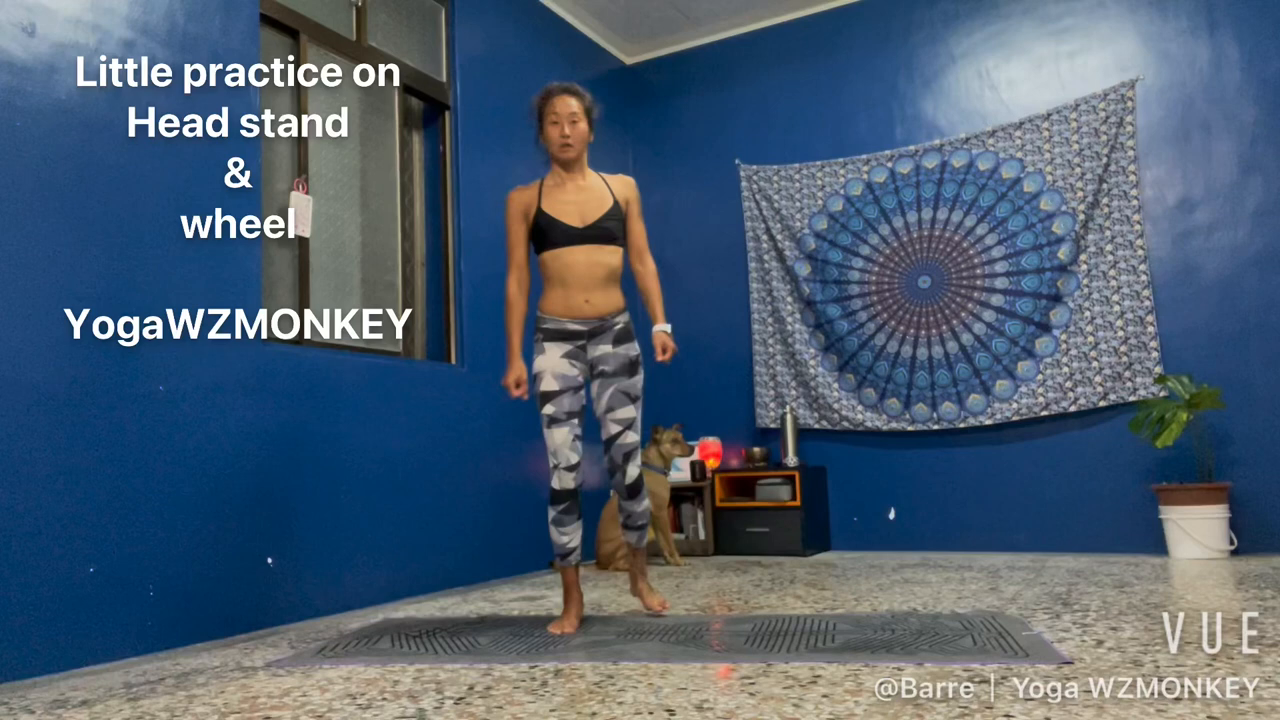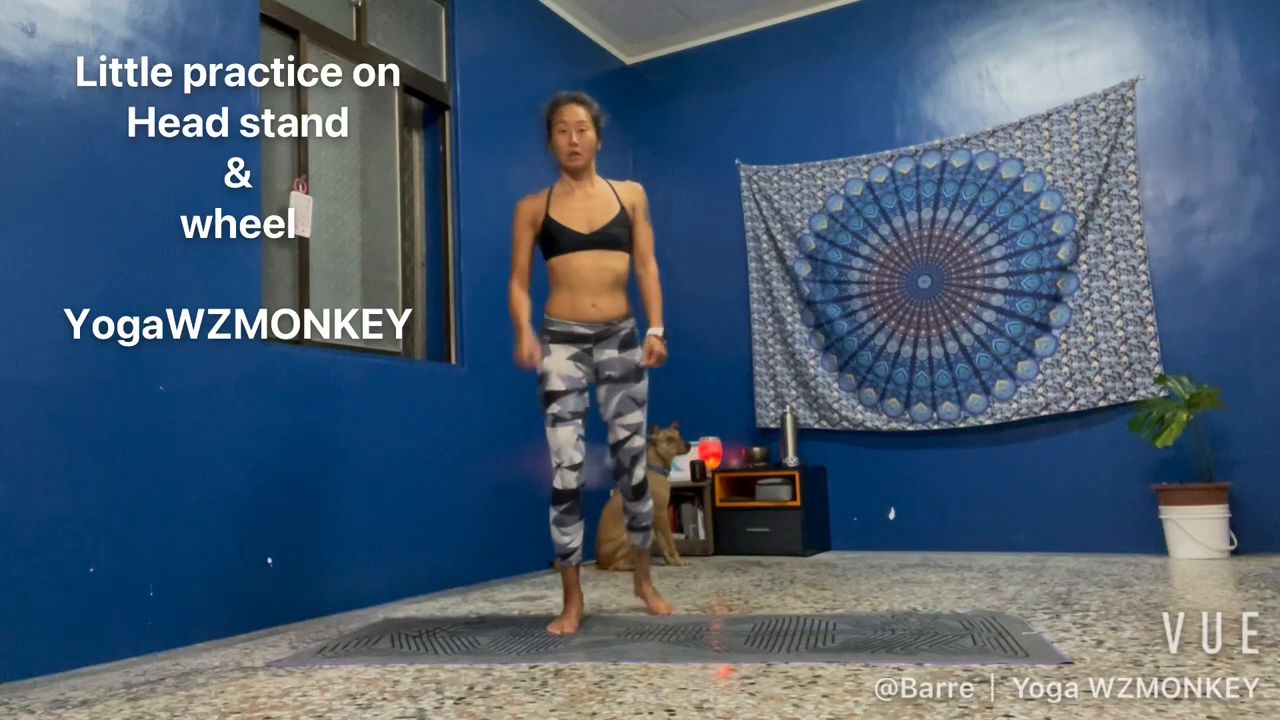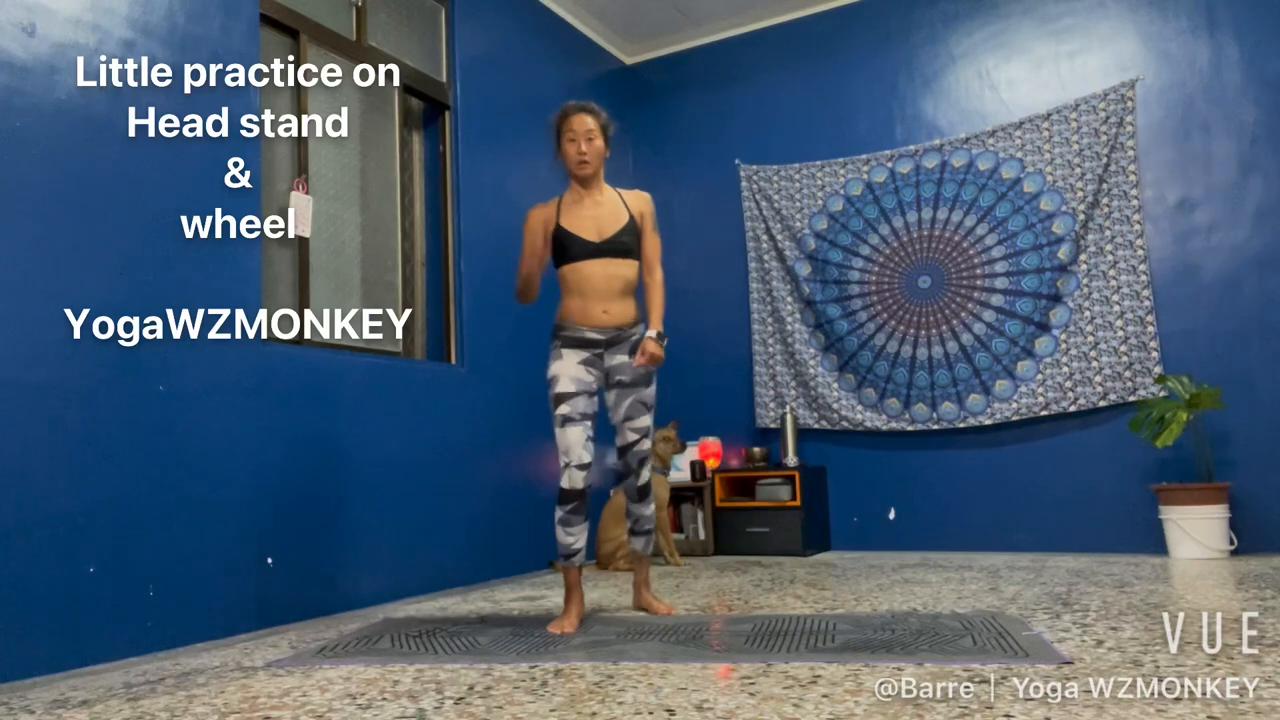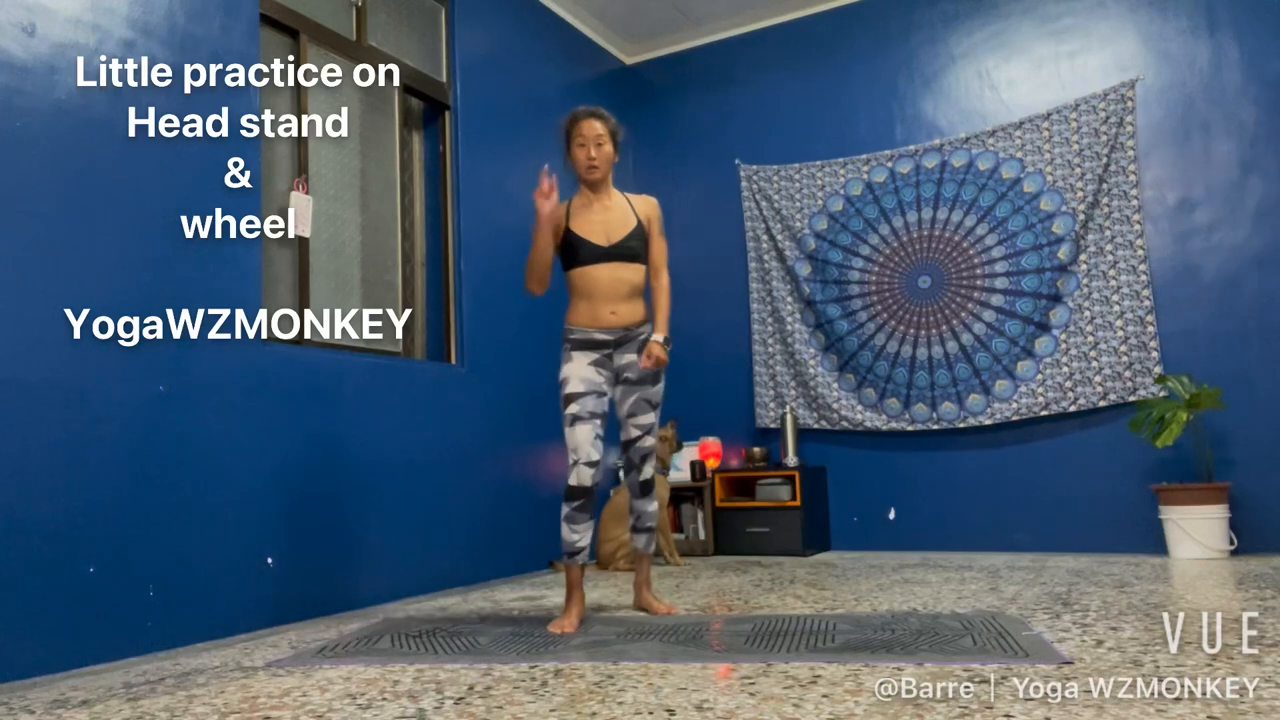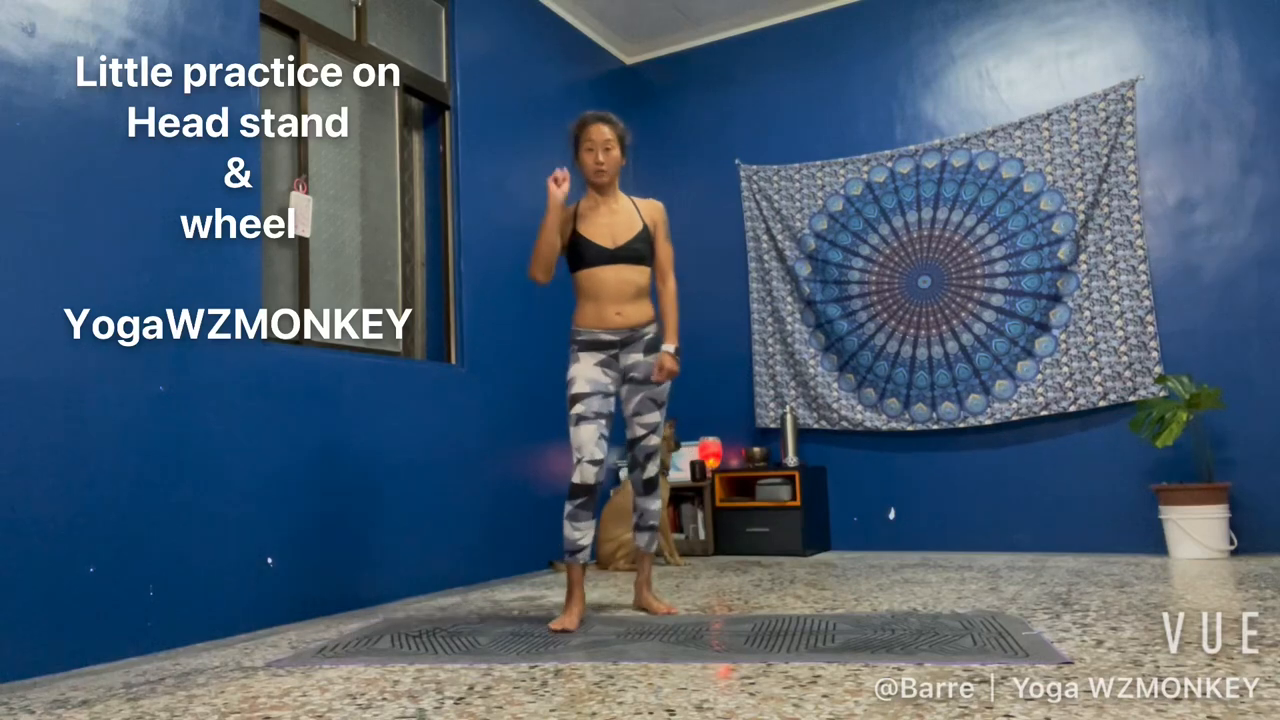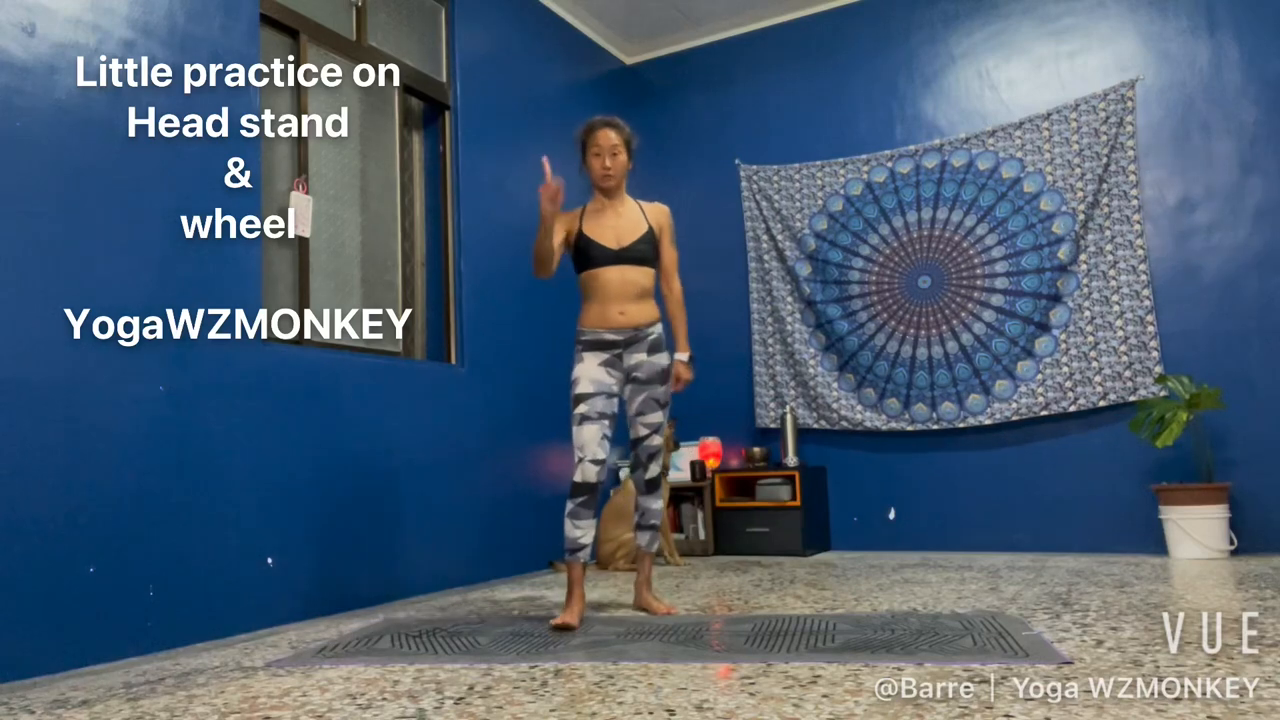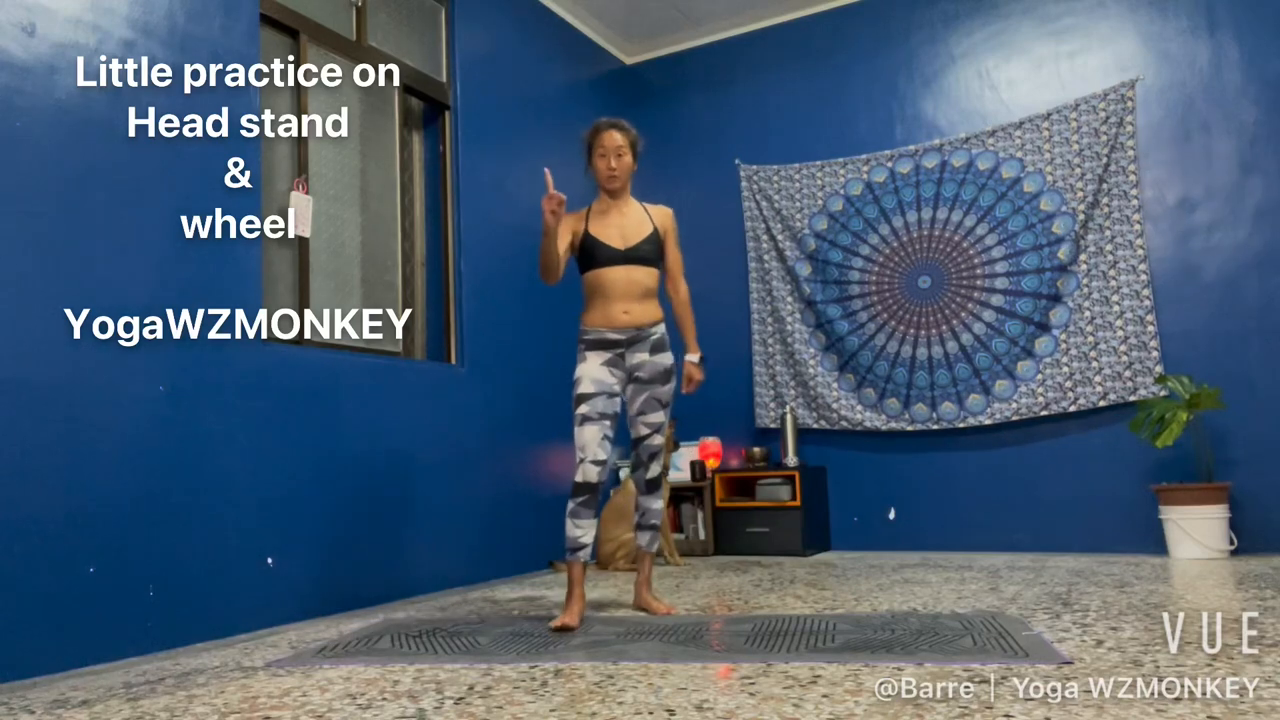
dt=0.1s
person 1, frame 1
left shoulder: (622, 188)
right shoulder: (524, 200)
left elbow: (642, 260)
right elbow: (516, 279)
left wrist: (661, 323)
right wrist: (515, 356)
left hip: (617, 334)
right hip: (556, 339)
left knee: (626, 459)
right knee: (564, 470)
left ankle: (639, 573)
right ankle: (572, 600)
person 1, frame 2
left shoulder: (630, 194)
right shoulder: (533, 207)
left elbow: (646, 266)
right elbow: (519, 282)
left wrist: (656, 328)
right wrist: (524, 336)
left hip: (621, 338)
right hip: (562, 342)
left knee: (632, 462)
right knee: (567, 470)
left ankle: (643, 577)
right ankle: (572, 600)
person 1, frame 3
left shoulder: (638, 203)
right shoulder: (544, 216)
left elbow: (654, 274)
right elbow: (527, 291)
left wrist: (654, 332)
right wrist: (527, 283)
left hip: (631, 345)
right hip: (573, 348)
left knee: (639, 470)
right knee: (574, 471)
left ankle: (643, 586)
right ankle: (573, 600)
person 1, frame 4
left shoulder: (645, 208)
right shoulder: (556, 217)
left elbow: (660, 278)
right elbow: (536, 287)
left wrist: (660, 336)
right wrist: (544, 222)
left hip: (637, 345)
right hip: (584, 349)
left knee: (642, 467)
right knee: (582, 470)
left ankle: (643, 586)
right ankle: (574, 599)
person 1, frame 5
left shoulder: (651, 212)
right shoulder: (565, 218)
left elbow: (667, 282)
right elbow: (539, 277)
left wrist: (669, 345)
right wrist: (552, 213)
left hip: (644, 346)
right hip: (590, 349)
left knee: (646, 466)
right knee: (586, 468)
left ankle: (643, 586)
right ankle: (575, 598)
person 1, frame 6
left shoulder: (657, 215)
right shoulder: (570, 220)
left elbow: (673, 285)
right elbow: (542, 271)
left wrist: (681, 351)
right wrist: (547, 217)
left hip: (649, 346)
right hip: (594, 350)
left knee: (649, 466)
right knee: (588, 467)
left ankle: (644, 586)
right ankle: (575, 596)
person 1, frame 7
left shoulder: (661, 217)
right shoulder: (576, 222)
left elbow: (677, 288)
right elbow: (550, 276)
left wrist: (692, 353)
right wrist: (550, 229)
left hip: (652, 347)
right hip: (597, 349)
left knee: (650, 468)
right knee: (589, 468)
left ankle: (643, 586)
right ankle: (575, 596)
